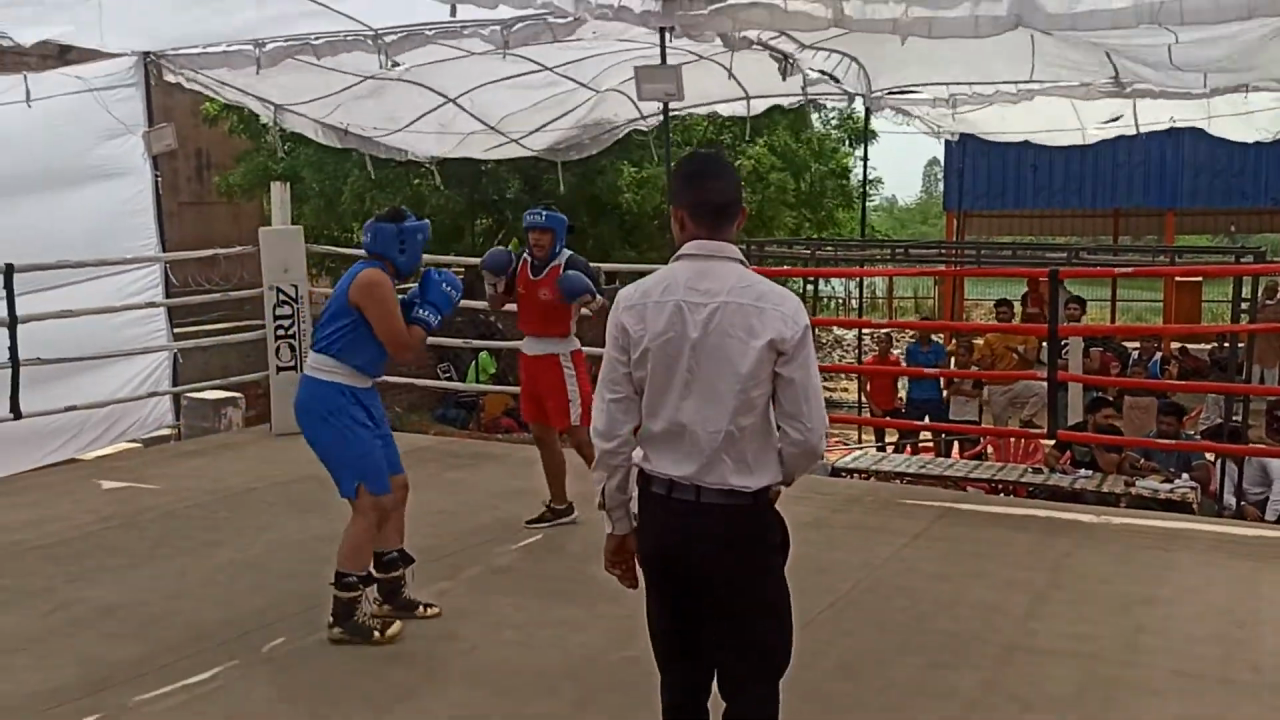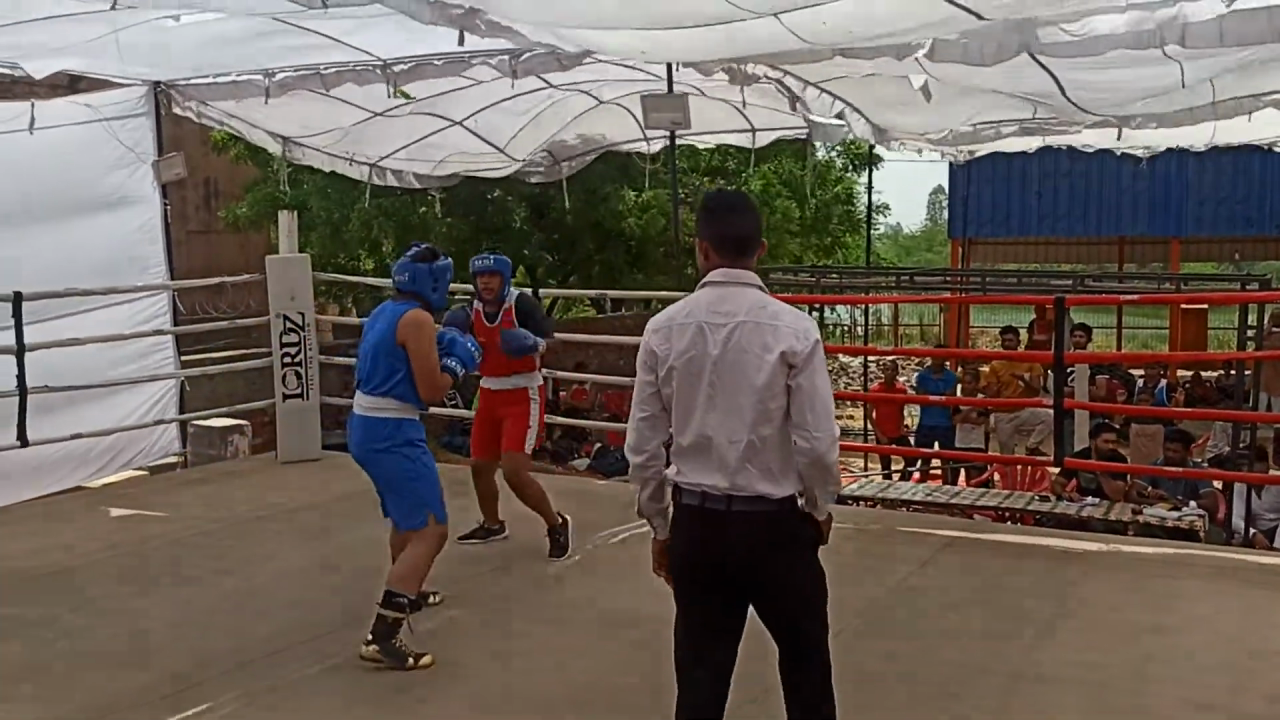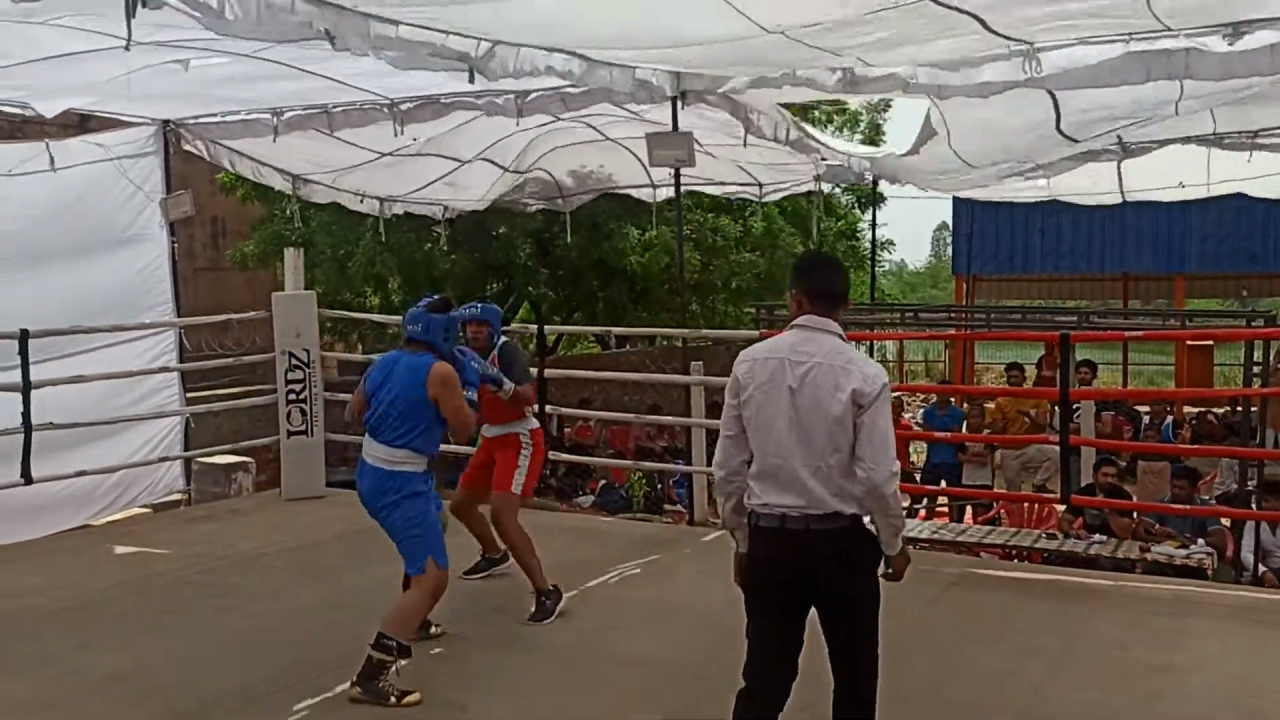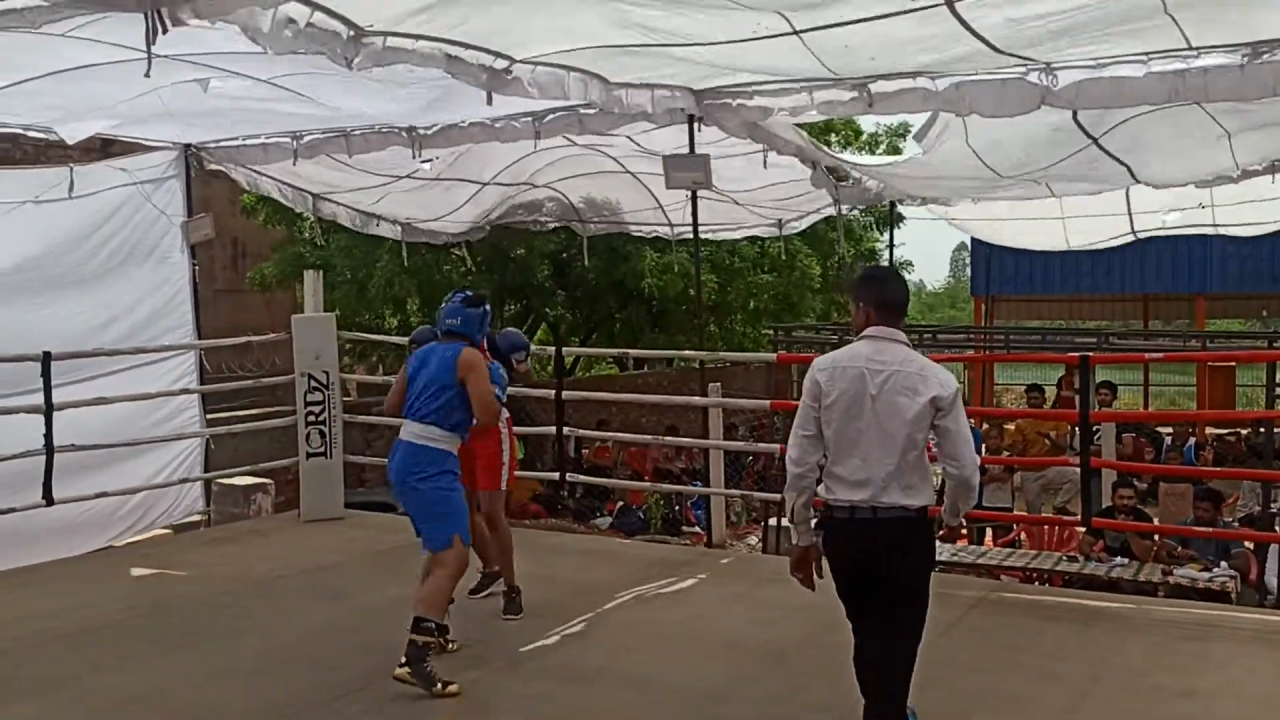
dt=0.4s
person 1, frame 1
left shoulder: (635, 302)
right shoulder: (778, 308)
left elbow: (610, 431)
right elbow: (808, 436)
left wrist: (618, 523)
left hip: (662, 516)
right hip: (743, 521)
person 1, frame 2
left shoulder: (664, 329)
right shoulder: (793, 328)
left elbow: (642, 446)
right elbow: (817, 443)
left wrist: (661, 526)
right wrist: (820, 508)
left hip: (695, 525)
right hip: (773, 524)
right knee: (806, 664)
person 1, frame 3
left shoulder: (749, 363)
right shoulder: (863, 373)
left elbow: (727, 467)
right elbow: (878, 477)
left wrist: (742, 542)
right wrist: (893, 544)
left hip: (770, 540)
right hip: (840, 541)
left knee: (764, 679)
right knee: (853, 671)
person 1, frame 4
left shoulder: (825, 370)
right shoulder: (935, 379)
left elbow: (801, 462)
right elbow: (963, 469)
left wrist: (802, 535)
right wrist: (953, 518)
left hip: (843, 527)
right hip: (904, 531)
left knee: (869, 638)
right knee: (893, 654)
person 2, frame 1
left shoulder: (370, 277)
right shoulder: (373, 280)
right elbow: (405, 351)
left wrist: (415, 303)
right wrist: (433, 307)
left hip: (351, 397)
right hip: (331, 401)
left knee: (395, 491)
right knee: (372, 503)
left ankle: (392, 592)
right ankle: (345, 617)
person 2, frame 2
left shoulder: (384, 312)
right shoulder: (417, 320)
right elbow: (430, 392)
left wrist: (433, 349)
right wrist: (458, 360)
left hip: (366, 428)
right hip: (391, 435)
left knee: (408, 514)
right knee: (431, 532)
left ankle: (406, 592)
right ankle: (383, 637)
person 2, frame 3
left shoulder: (384, 363)
right shoulder: (440, 373)
left elbow: (353, 416)
right elbow: (463, 429)
right wrist: (465, 388)
left hip: (378, 475)
right hip: (398, 485)
left knee: (430, 537)
right knee: (432, 580)
left ankle: (410, 623)
right ankle: (370, 677)
person 2, frame 4
left shoulder: (422, 354)
right shoulder: (470, 358)
left elbow: (392, 407)
right elbow: (489, 419)
right wrist: (490, 390)
left hip: (404, 459)
right hip: (432, 465)
left knee: (441, 547)
right knee: (453, 561)
left ankle: (428, 629)
right ankle: (414, 660)
person 3, frame 1
left shoulder: (571, 264)
right shoulder: (521, 261)
left elbow: (604, 309)
right elbow: (497, 302)
left wrist: (591, 299)
right wrist: (493, 282)
left hip: (562, 361)
right hip: (530, 358)
left knee: (580, 442)
right knee: (543, 437)
right ankle: (559, 506)
person 3, frame 2
left shoulder: (522, 303)
right shoulder: (473, 310)
left elbow: (550, 342)
left wrist: (535, 346)
left hip: (523, 395)
right hip: (489, 395)
left knee: (515, 473)
right knee: (480, 466)
left ankle: (557, 523)
right ankle: (492, 524)
person 3, frame 3
left shoulder: (507, 352)
right shoulder: (472, 357)
left elbow: (525, 398)
left wrist: (503, 387)
left hip: (521, 442)
right hip: (493, 441)
left knee: (502, 516)
right knee: (460, 505)
left ankle: (546, 592)
right ankle: (494, 555)
person 3, frame 4
left shoulder: (492, 346)
left elbow: (523, 373)
left wrist: (519, 358)
left hip: (492, 431)
right hip: (463, 434)
left knee: (493, 513)
right knee: (465, 509)
left ankle: (511, 588)
right ankle: (490, 570)
